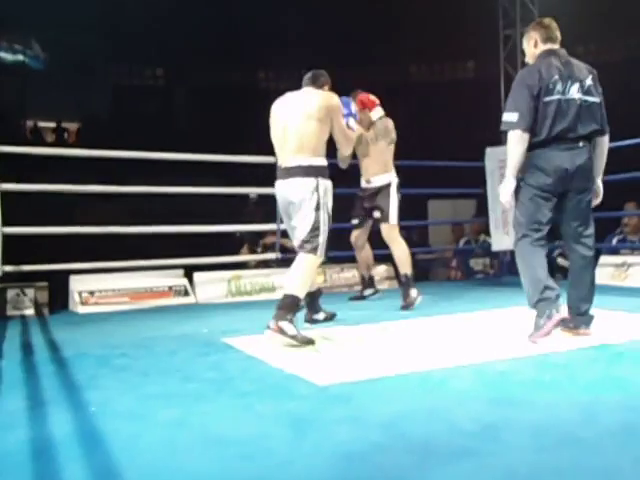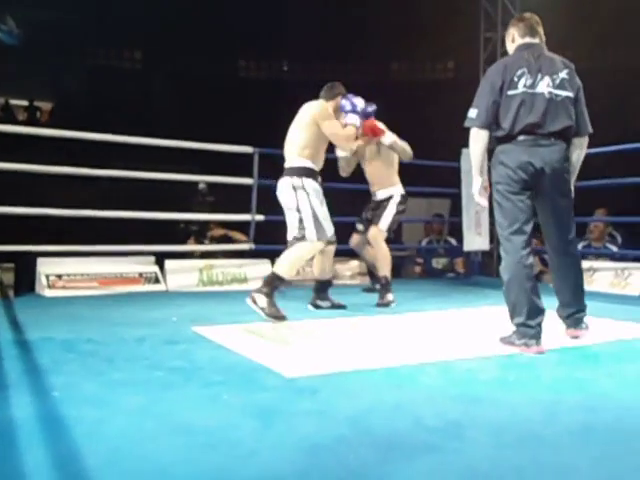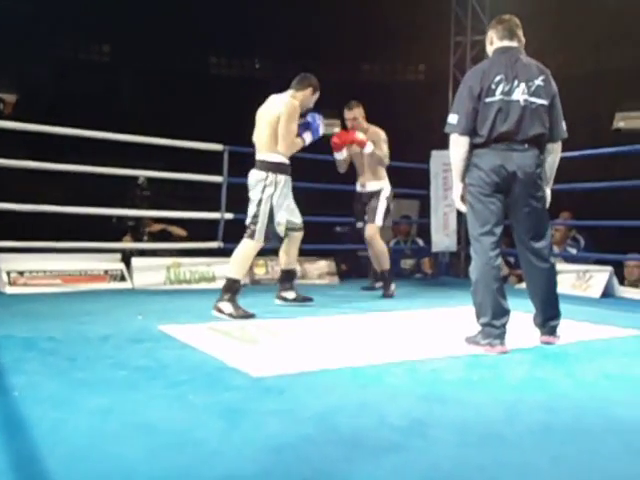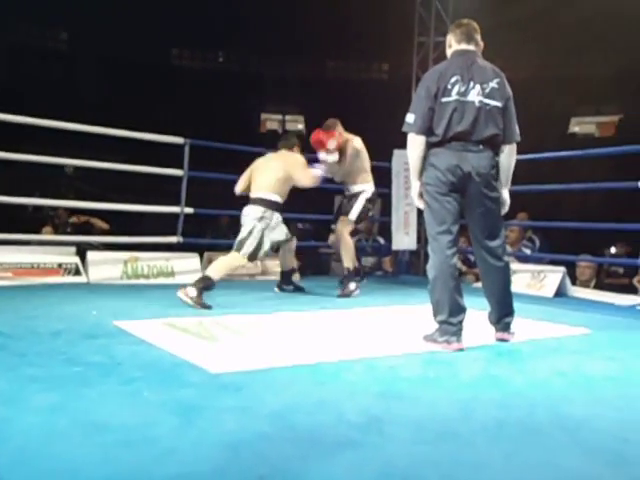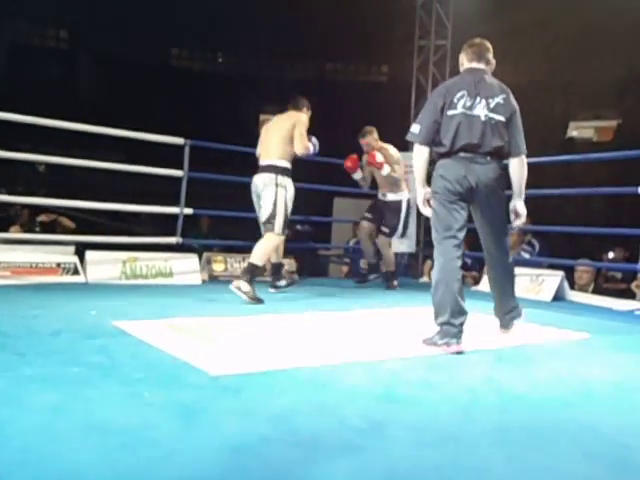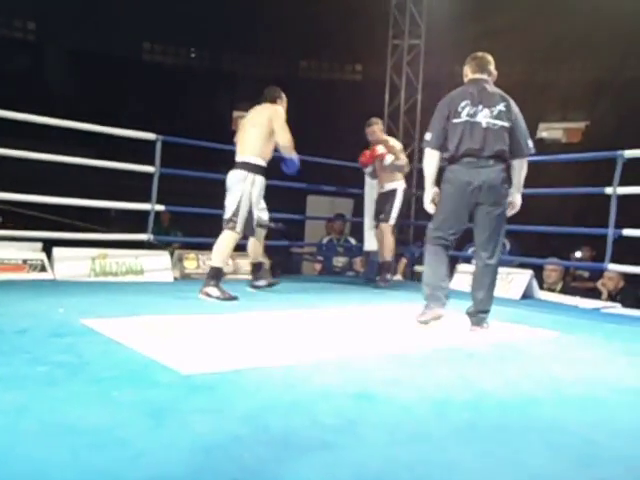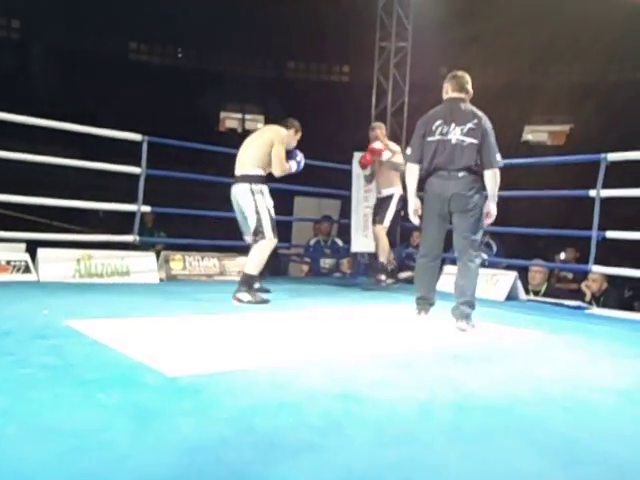
dt=0.5s
person 1, frame 1
left shoulder: (531, 74)
right shoulder: (588, 73)
left elbow: (519, 131)
right elbow: (602, 134)
left wrist: (510, 176)
right wrist: (596, 176)
left hip: (544, 161)
right hip: (582, 160)
left knee: (530, 235)
right knee: (580, 239)
left ankle: (547, 307)
right ankle: (580, 317)
person 1, frame 2
left shoulder: (502, 69)
right shoulder: (566, 70)
left elbow: (479, 127)
right elbow: (581, 135)
left wrist: (477, 174)
right wrist: (570, 176)
left hip: (513, 156)
right hip: (555, 156)
left knee: (515, 244)
right knee: (564, 240)
left ankle: (527, 332)
right ankle: (574, 319)
person 1, frame 3
left shoulder: (479, 73)
right shoulder: (542, 75)
left elbow: (460, 134)
right elbow: (555, 139)
left wrist: (457, 180)
right wrist: (546, 182)
left hip: (487, 162)
right hip: (528, 163)
left knee: (485, 247)
right knee: (536, 246)
left ankle: (492, 332)
right ankle: (549, 326)
person 1, frame 4
left shoulder: (437, 75)
right shoulder: (497, 78)
left elbow: (416, 133)
right elbow: (509, 142)
left wrist: (415, 178)
right wrist: (504, 185)
left hip: (443, 161)
right hip: (483, 163)
left knee: (443, 245)
right knee: (491, 245)
left ankle: (449, 330)
right ankle: (503, 324)
person 1, frame 5
left shoulder: (445, 90)
right shoulder: (504, 95)
left elbow: (421, 142)
right elbow: (517, 154)
left wrist: (420, 185)
right wrist: (519, 197)
left hip: (451, 171)
right hip: (489, 173)
left knee: (447, 249)
right knee: (497, 249)
left ankle: (449, 331)
right ankle: (508, 315)
person 1, frame 6
left shoulder: (452, 100)
right shoulder: (506, 103)
left elbow: (433, 148)
right elbow: (520, 155)
left wrist: (429, 185)
right wrist: (516, 191)
left hip: (459, 174)
right hip: (494, 176)
left knee: (438, 239)
right knee: (488, 251)
left ankle: (435, 302)
right ankle: (479, 316)
person 1, frame 7
left shoulder: (429, 119)
right shoulder: (479, 119)
left elbow: (413, 163)
right elbow: (491, 167)
left wrist: (411, 198)
right wrist: (492, 200)
left hip: (436, 186)
right hip: (467, 188)
left knee: (429, 249)
right knee: (468, 252)
left ankle: (423, 305)
right ankle: (462, 312)
person 2, frame 1
left shoulder: (280, 103)
right shoulder: (329, 99)
right elbow: (346, 148)
right wrist: (348, 122)
left hip: (285, 182)
right hip: (312, 179)
left knee: (308, 248)
right knee: (311, 252)
left ankle: (314, 309)
right ankle: (283, 317)
person 2, frame 2
left shoulder: (312, 111)
right shoulder: (322, 109)
right elbow: (344, 143)
right wrist: (353, 116)
left hip: (307, 182)
right hip: (299, 181)
left knee: (328, 241)
right knee: (313, 241)
left ankle: (321, 297)
right ankle: (264, 291)
person 2, frame 3
left shoulder: (275, 100)
right shoulder: (290, 104)
right elbow: (285, 147)
left wrist: (298, 128)
right wrist: (307, 135)
left hip: (274, 176)
right hip: (271, 176)
left knee: (295, 230)
right knee: (255, 238)
left ankle: (286, 288)
right ankle: (225, 299)
person 2, frame 4
left shoulder: (262, 161)
right shoulder: (295, 158)
left elbow: (239, 188)
right elbow: (305, 181)
right wrist: (318, 172)
left hip: (256, 209)
right hip: (264, 212)
left knee: (289, 242)
right knee: (242, 257)
left ankle: (286, 281)
right ankle: (194, 289)
person 2, frame 5
left shoulder: (271, 122)
right shoulder: (299, 118)
right elbow: (300, 149)
right wrist: (311, 146)
left hip: (260, 177)
right hip: (277, 178)
left knee: (276, 230)
right knee: (275, 233)
left ankle: (278, 278)
right ankle: (244, 279)
person 2, frame 6
left shoulder: (253, 112)
right shoulder: (275, 110)
left elbow: (238, 138)
right elbow: (285, 141)
right wrist: (292, 156)
left hip: (240, 173)
right hip: (250, 175)
left knee: (259, 227)
right knee: (234, 228)
left ankle: (257, 276)
right ankle: (210, 284)
person 2, frame 7
left shoulder: (266, 132)
right shoulder: (281, 133)
right elbow: (278, 170)
left wrist: (284, 159)
right wrist: (292, 165)
left hip: (241, 187)
right hip: (252, 187)
left knee: (260, 237)
right knee: (269, 238)
left ankle: (251, 282)
right ankle: (243, 290)
person 3, frame 1
left shoulder: (383, 124)
right shoulder: (353, 130)
left elbow: (391, 137)
left wrist: (375, 109)
left hip: (386, 185)
right hip: (366, 187)
left knee: (389, 233)
right knee: (357, 238)
left ankle: (409, 289)
right ankle: (368, 285)
person 3, frame 2
left shoulder: (385, 140)
right shoulder: (358, 146)
left elbow: (407, 155)
right elbow: (344, 172)
left wrist: (384, 133)
right wrist: (341, 148)
left hip: (393, 197)
right hip: (376, 200)
left knee: (375, 235)
right knee: (356, 242)
left ankle: (387, 291)
right ankle: (380, 278)
person 3, frame 3
left shoulder: (376, 134)
right shoulder: (349, 137)
left elbow: (384, 162)
right elbow: (342, 168)
left wrist: (365, 144)
right wrist: (338, 150)
left hip: (379, 190)
right hip: (361, 191)
left knee: (372, 234)
right knee: (369, 237)
left ankle: (388, 281)
right ankle: (381, 279)
person 3, frame 4
left shoulder: (354, 144)
right shoulder: (337, 145)
left elbow: (339, 175)
right elbow: (330, 172)
left wrist: (331, 151)
right wrist: (321, 150)
left hip: (364, 193)
right hip: (351, 194)
left knee: (342, 227)
right knee: (334, 239)
left ankle: (351, 282)
right ankle: (355, 272)
person 3, frame 5
left shoulder: (391, 154)
right shoulder: (367, 158)
left elbow: (398, 180)
right elbow: (365, 185)
left wrist: (382, 167)
right wrist: (354, 171)
left hip: (398, 200)
right hip: (382, 199)
left knee: (382, 241)
right knee: (363, 229)
left ankle: (391, 277)
right ankle: (372, 267)
person 3, frame 6
left shoulder: (393, 144)
right shoulder: (373, 148)
left elbow: (404, 168)
left wrist: (386, 157)
right wrist: (366, 164)
left hip: (395, 190)
right hip: (382, 191)
left knee: (385, 227)
right knee: (379, 231)
left ankle: (387, 271)
right ankle: (383, 268)
person 3, frame 7
left shoulder: (393, 148)
right shoulder: (373, 153)
left elbow: (401, 166)
right elbow: (368, 180)
left wrist: (384, 154)
right wrist: (366, 167)
left hip: (393, 195)
right hip: (380, 197)
left knee: (379, 229)
right knee: (382, 235)
left ankle: (382, 271)
right ankle: (391, 272)
